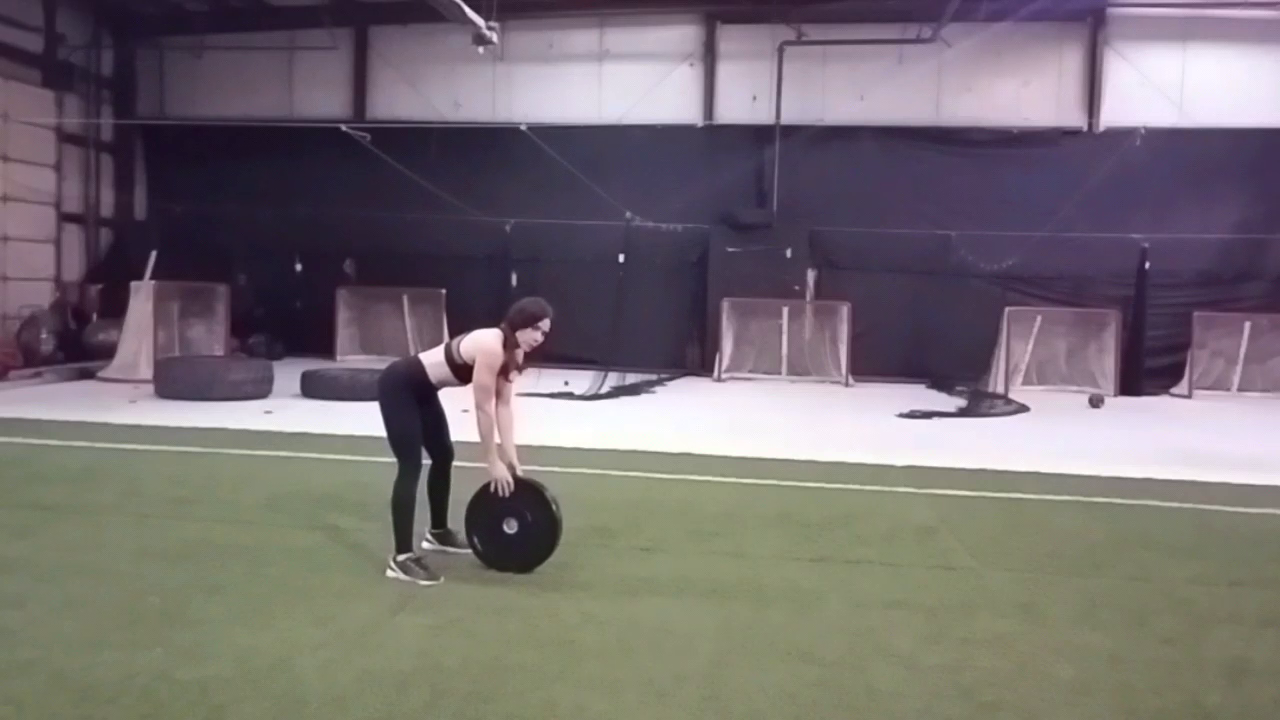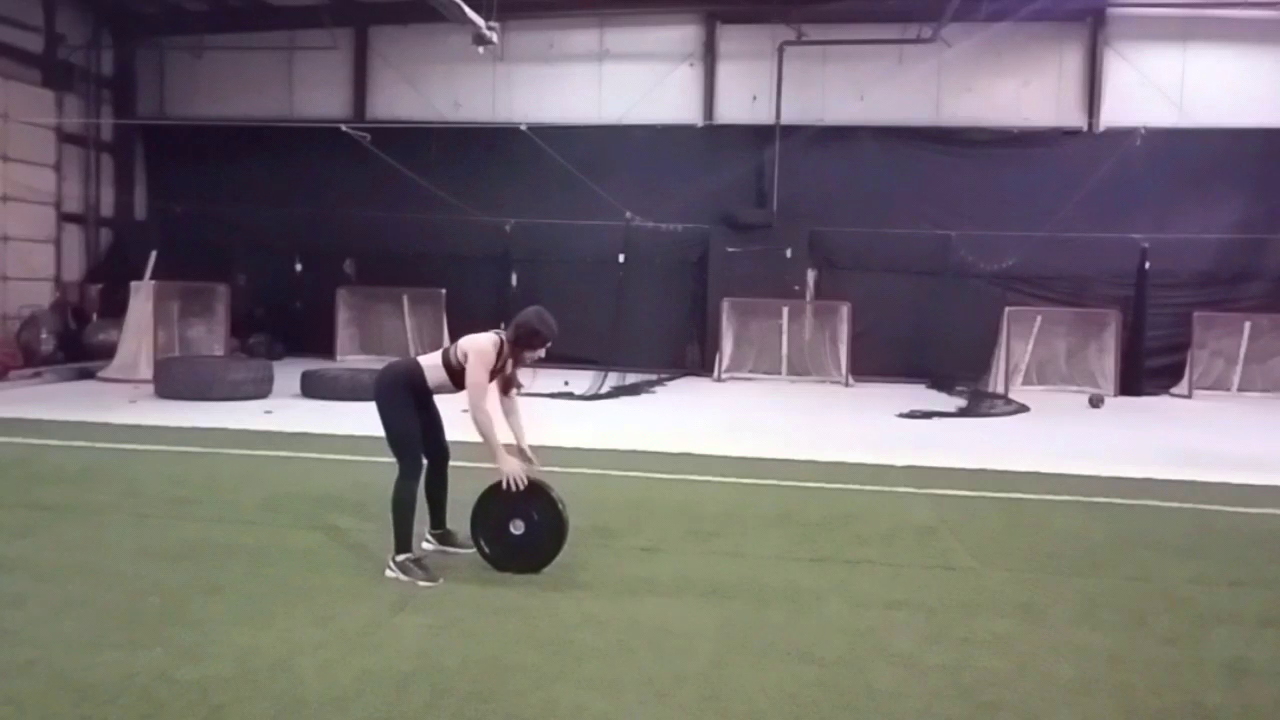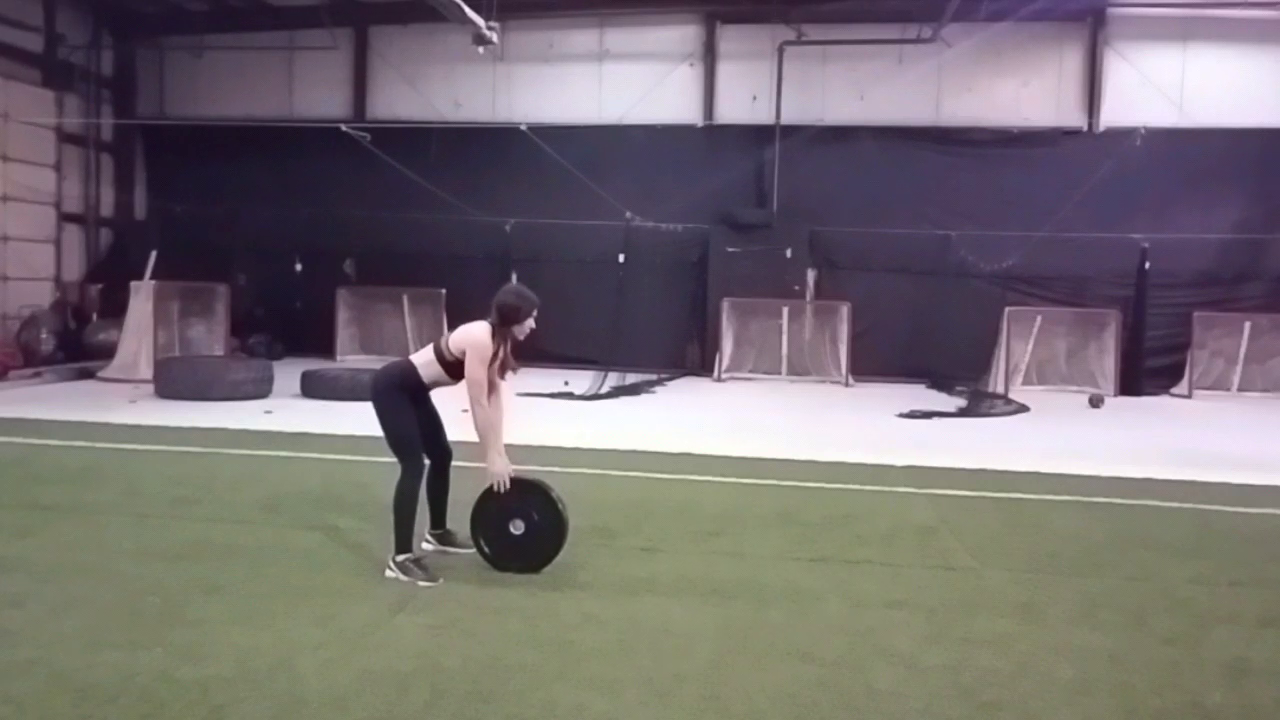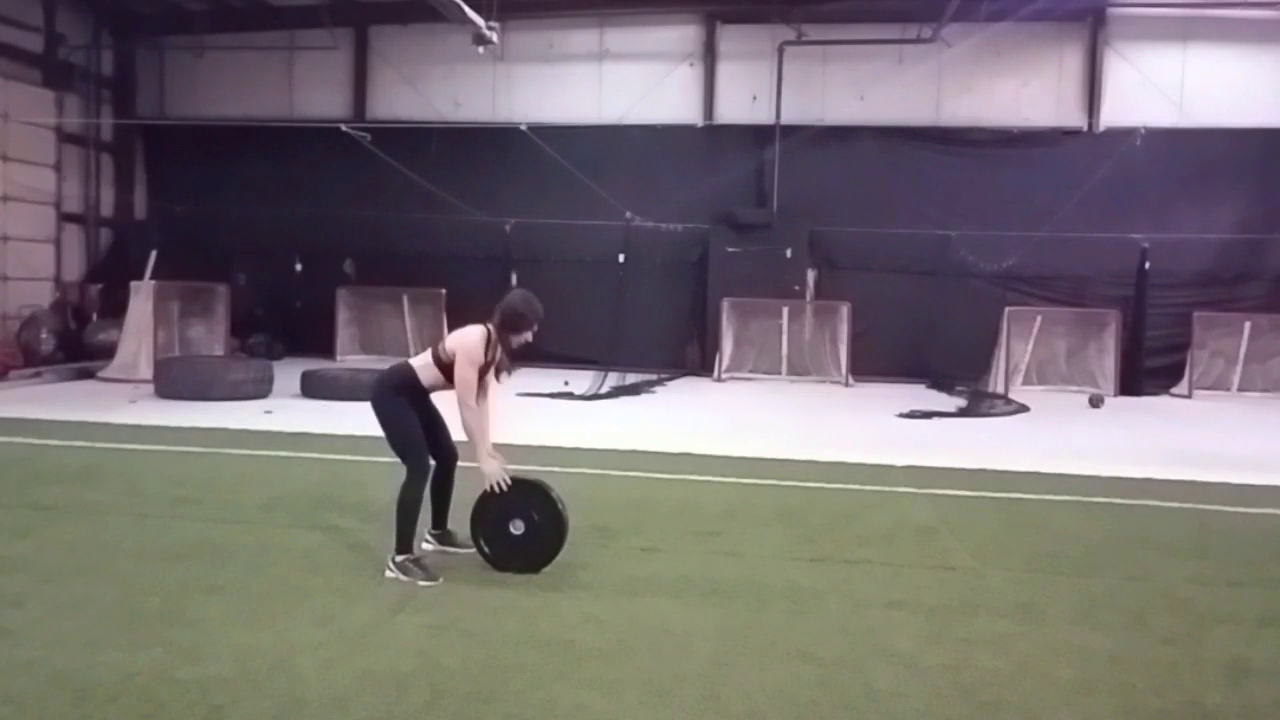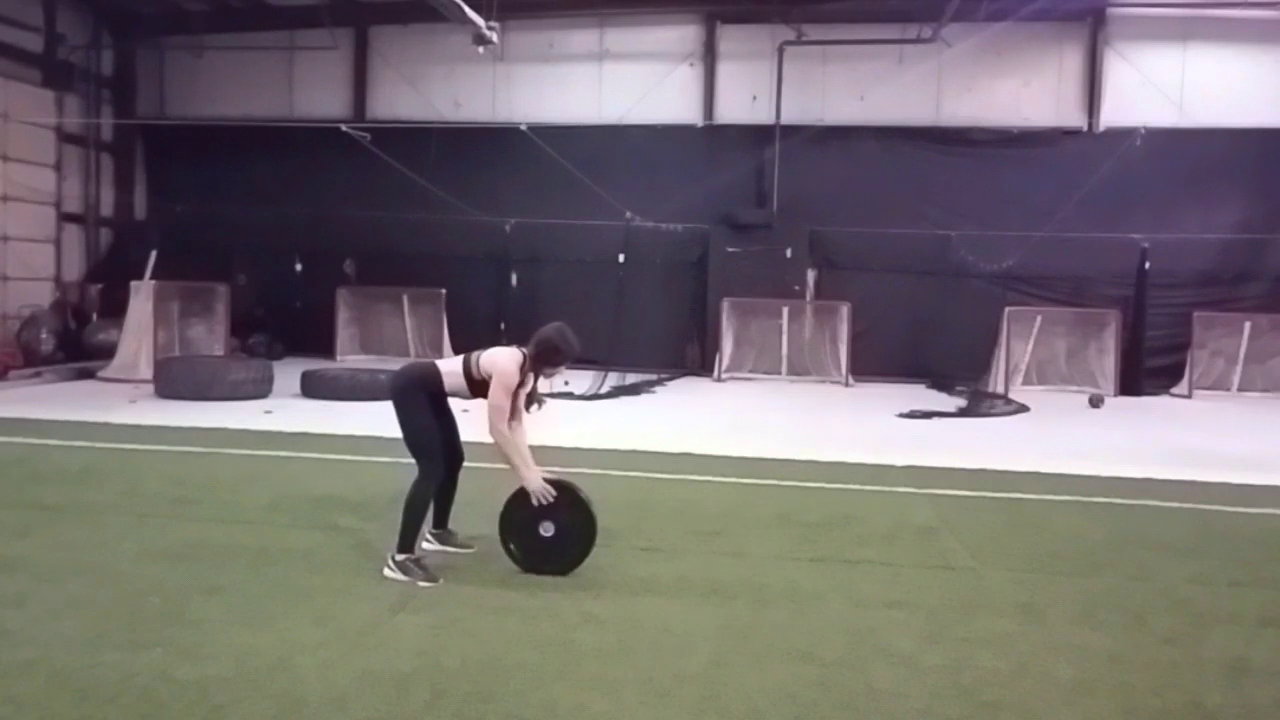
dt=1s
person 1, frame 1
left shoulder: (513, 351)
right shoulder: (491, 348)
left elbow: (503, 405)
right elbow: (484, 409)
left wrist: (511, 457)
right wrist: (493, 463)
left hip: (422, 390)
right hip: (399, 386)
left knee: (444, 456)
right knee: (410, 467)
left ankle: (438, 532)
right ankle: (401, 558)
person 1, frame 2
left shoulder: (508, 351)
right shoulder: (485, 348)
left elbow: (507, 397)
right elbow: (478, 409)
left wrist: (521, 444)
right wrist: (502, 458)
left hip: (417, 391)
right hip: (395, 387)
left knee: (439, 457)
right knee: (411, 467)
left ankle: (437, 532)
right ankle: (401, 558)
person 1, frame 3
left shoulder: (498, 341)
right shoulder: (479, 340)
left elbow: (494, 398)
right elbow: (478, 405)
left wrist: (500, 450)
right wrist: (491, 458)
left hip: (413, 390)
right hip: (392, 388)
left knee: (442, 457)
right knee: (414, 466)
left ankle: (437, 533)
right ankle: (400, 558)
person 1, frame 4
left shoulder: (496, 344)
right shoulder: (473, 343)
left elbow: (481, 398)
right elbow: (467, 407)
left wrist: (488, 447)
right wrist: (483, 460)
left hip: (415, 393)
right hip: (392, 392)
left knee: (447, 457)
right knee: (419, 468)
left ankle: (438, 533)
right ankle: (400, 558)
person 1, frame 5
left shoulder: (524, 367)
right shoulder: (508, 367)
left elbow: (515, 424)
right elbow: (498, 430)
left wrist: (531, 468)
right wrist: (526, 475)
left hip: (431, 391)
right hip: (412, 388)
left knee: (453, 460)
right knee: (431, 469)
left ankle: (438, 532)
right ankle: (401, 558)
